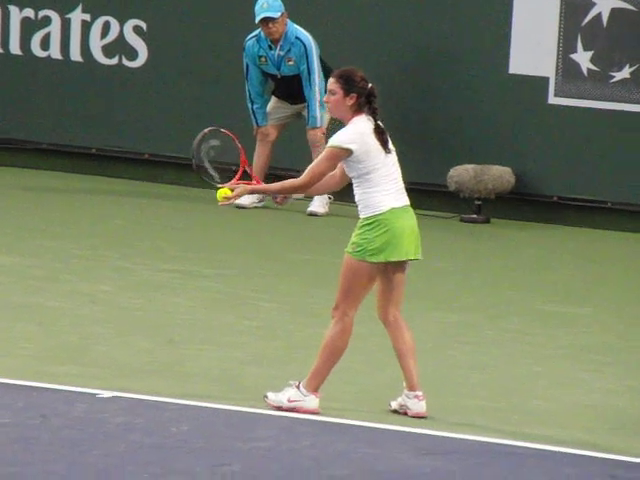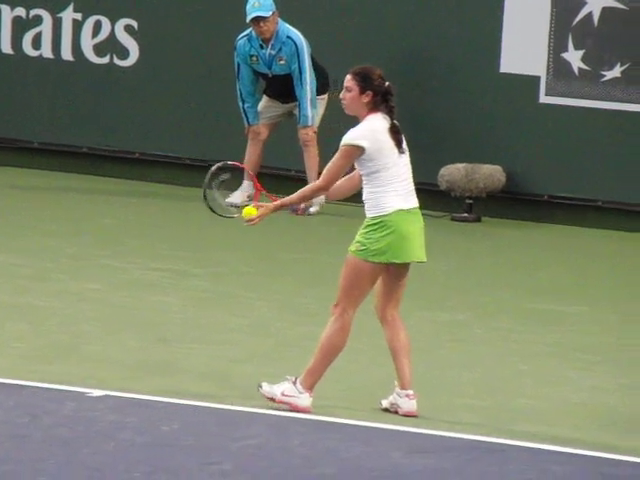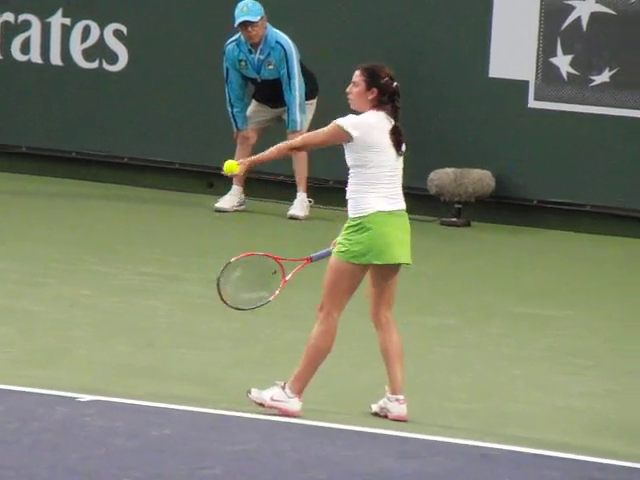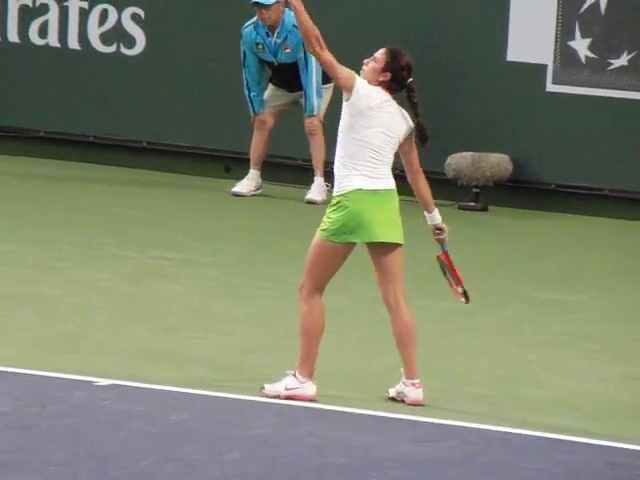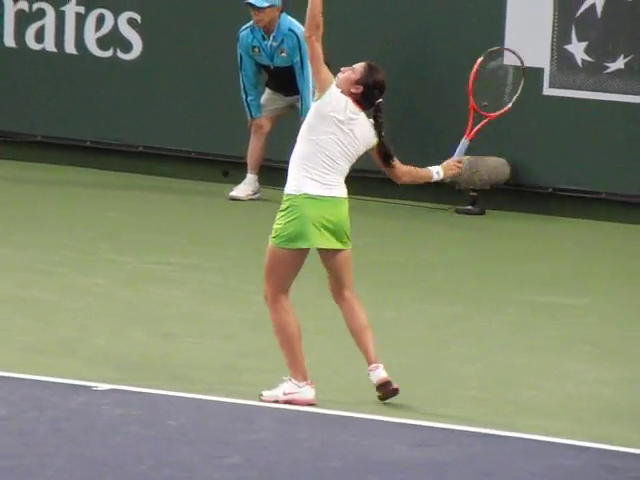
dt=1s
person 1, frame 1
left shoulder: (349, 136)
right shoulder: (372, 127)
left elbow: (304, 181)
right elbow: (337, 179)
left wrist: (252, 189)
right wrist: (290, 190)
left hip: (378, 226)
right hip: (402, 221)
left knee: (342, 313)
right knee: (390, 313)
left ankle: (307, 392)
right ankle: (414, 396)
person 1, frame 2
left shoulder: (361, 134)
right shoulder: (388, 127)
left elbow: (322, 184)
left wrist: (274, 206)
right wrist: (312, 199)
left hip: (385, 225)
right hip: (409, 222)
left knee: (342, 311)
right knee: (388, 312)
left ankle: (302, 389)
right ankle: (405, 394)
person 1, frame 3
left shoulder: (356, 124)
right shoulder: (391, 129)
left elbow: (296, 145)
left wrist: (249, 162)
right wrist: (348, 230)
left hip: (369, 226)
right hip: (396, 224)
left knee: (328, 312)
right knee: (383, 315)
left ankle: (292, 393)
right ankle: (396, 399)
person 1, frame 4
left shoulder: (360, 92)
right shoulder: (404, 119)
left elbow: (318, 47)
right elbow: (415, 173)
right wrist: (433, 217)
left hip: (352, 202)
right hip: (386, 203)
left knee: (311, 290)
right knee: (395, 298)
left ankle: (303, 379)
right ankle: (412, 384)
person 1, frame 5
left shoulder: (330, 99)
right shoulder: (369, 130)
left elbow: (313, 37)
right elbow: (399, 173)
right wrist: (439, 171)
left hip: (302, 206)
right hip: (336, 207)
left knee: (275, 294)
right knee: (345, 294)
left ankle: (299, 384)
right ankle: (377, 368)
person 2, frame 1
left shoulder: (302, 42)
right shoulder: (252, 45)
left elbow: (314, 84)
right elbow: (254, 85)
left wrist: (315, 123)
right wrist: (260, 120)
left hip: (316, 94)
right hip: (283, 96)
left knee: (315, 138)
right knee: (263, 135)
left ankle: (321, 197)
right ankle: (256, 191)
person 2, frame 2
left shoulder: (294, 41)
right shoulder: (243, 44)
left elbow: (305, 83)
right elbow: (245, 85)
left wrist: (306, 122)
right wrist: (251, 119)
left hip: (309, 91)
right hip: (274, 94)
left knee: (307, 138)
right knee: (255, 134)
left ankle: (313, 194)
right ankle: (247, 190)
person 2, frame 3
left shoulder: (282, 45)
right shoulder: (232, 49)
left elbow: (293, 88)
right elbow: (234, 89)
left wrist: (295, 127)
right wrist: (240, 124)
left hip: (298, 96)
right hip: (263, 98)
right knee: (244, 138)
left ankle: (301, 199)
right ankle: (236, 194)
person 2, frame 4
left shoulder: (299, 29)
right shoulder: (249, 32)
left elbow: (310, 71)
right elbow: (251, 73)
left wrist: (312, 112)
right wrist: (257, 109)
left hip: (315, 82)
right hip: (280, 83)
left knee: (313, 126)
right knee: (261, 123)
left ankle: (319, 183)
right ankle: (253, 178)
person 2, frame 5
left shoulder: (295, 33)
right shoulder: (246, 35)
left elbow: (306, 75)
right elbow: (248, 76)
left wrist: (308, 115)
right wrist: (254, 113)
left hip: (308, 86)
right hip: (277, 88)
right knee: (258, 127)
right ankle: (251, 182)
